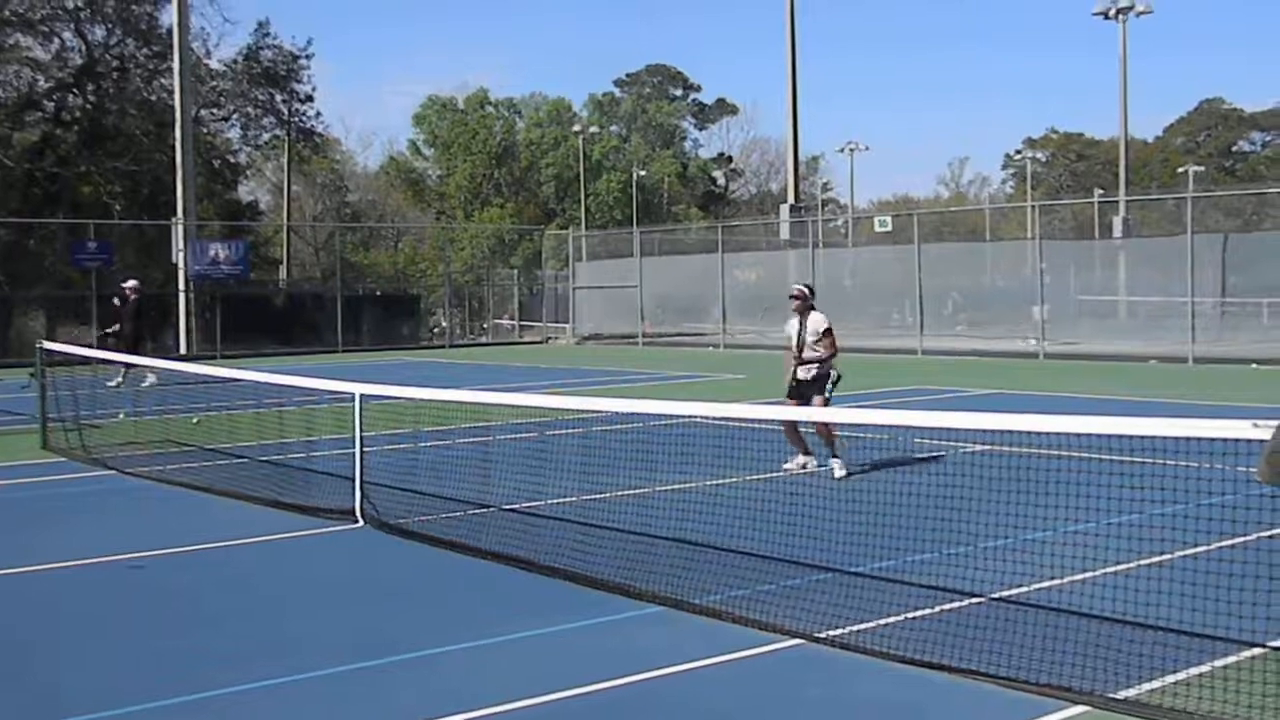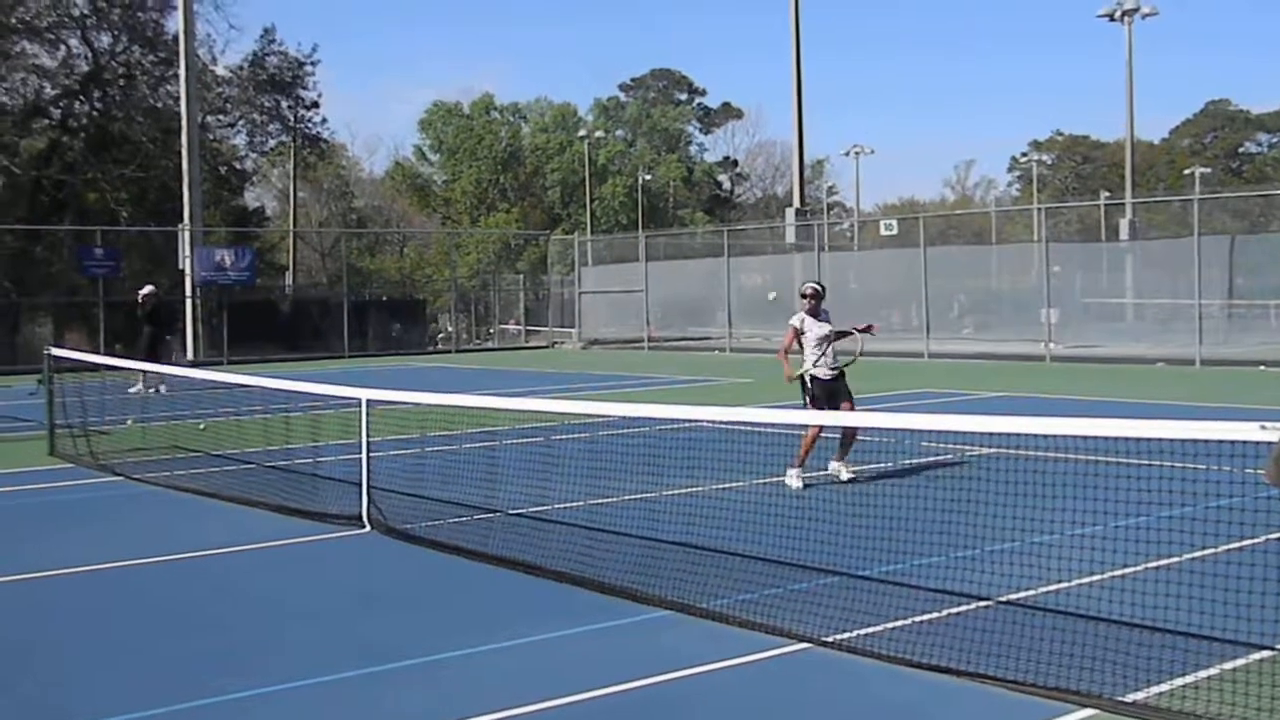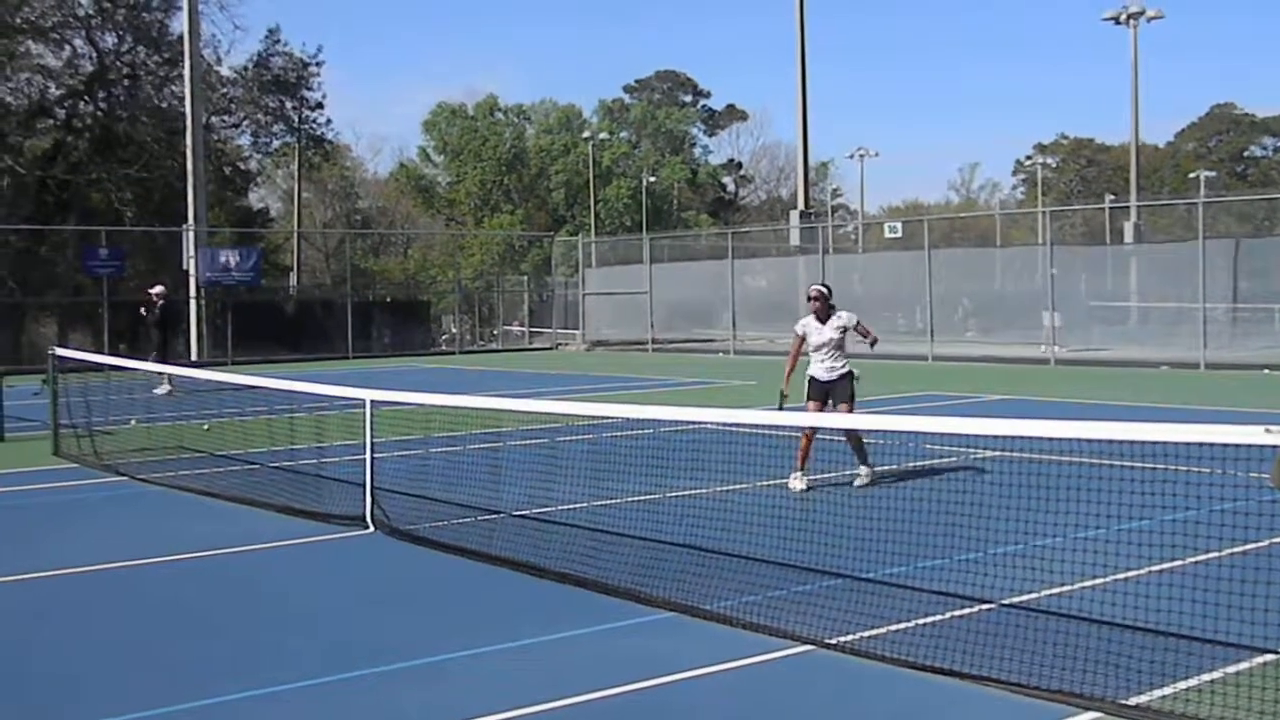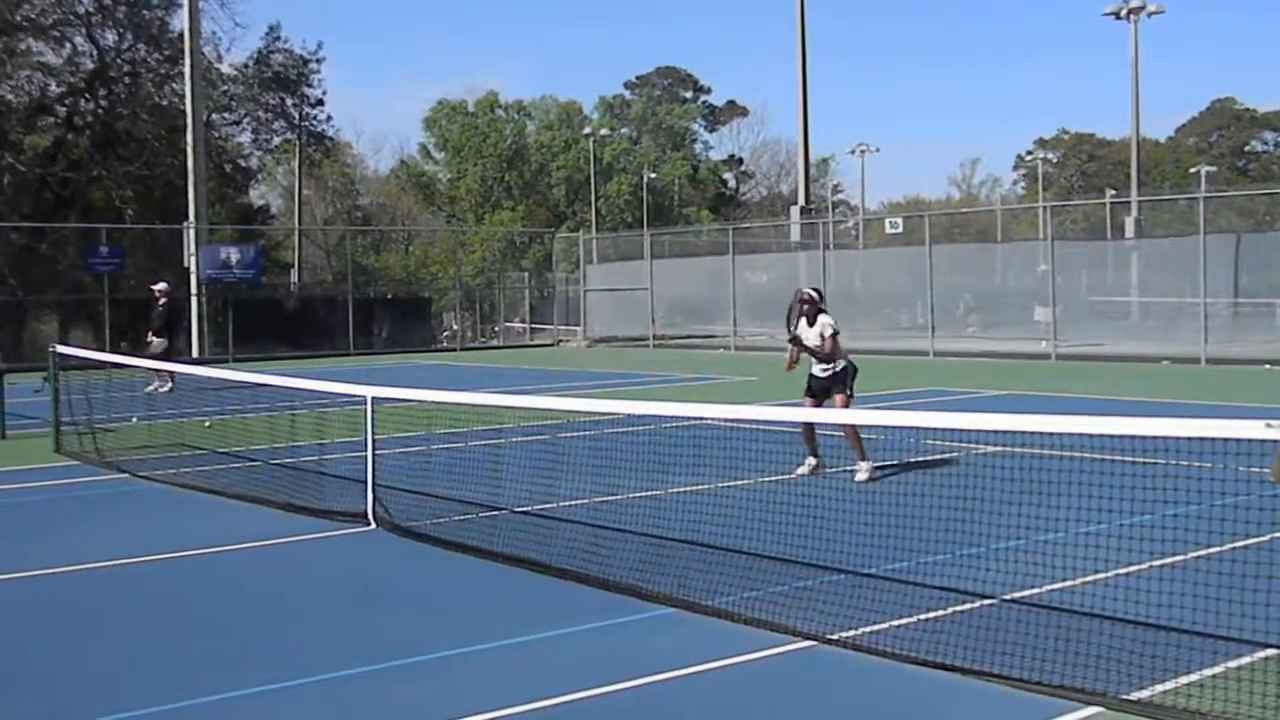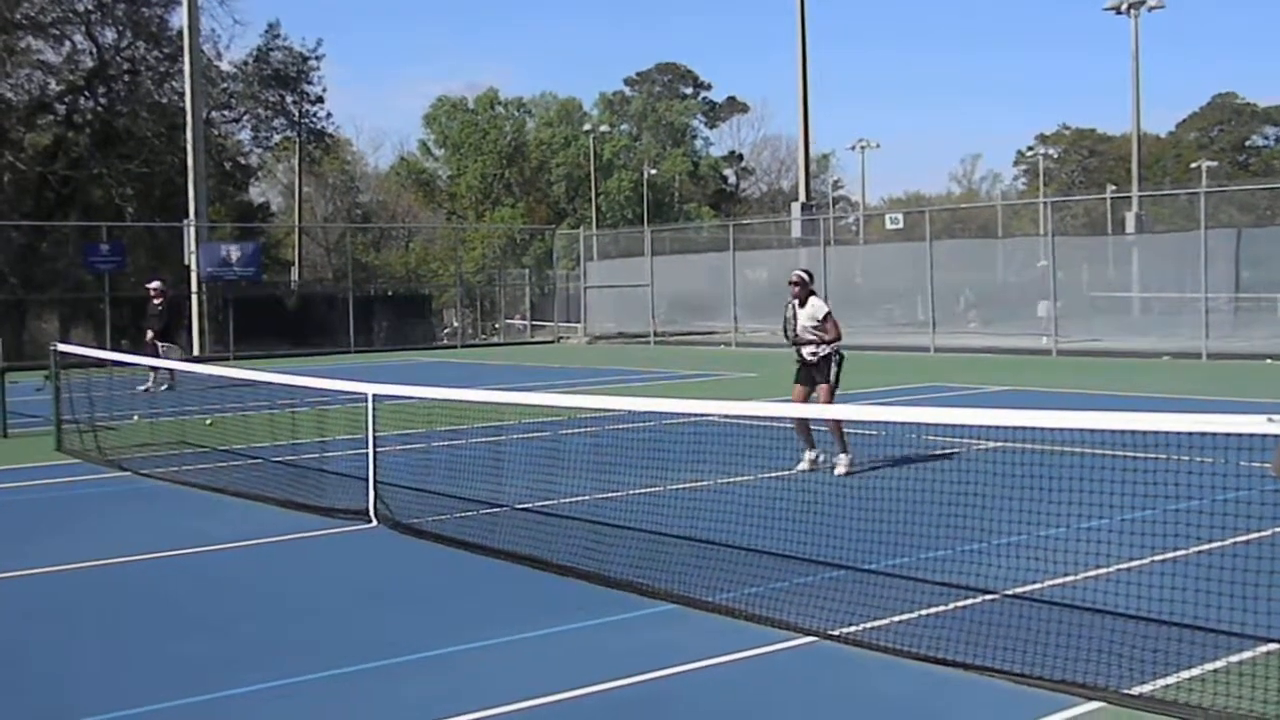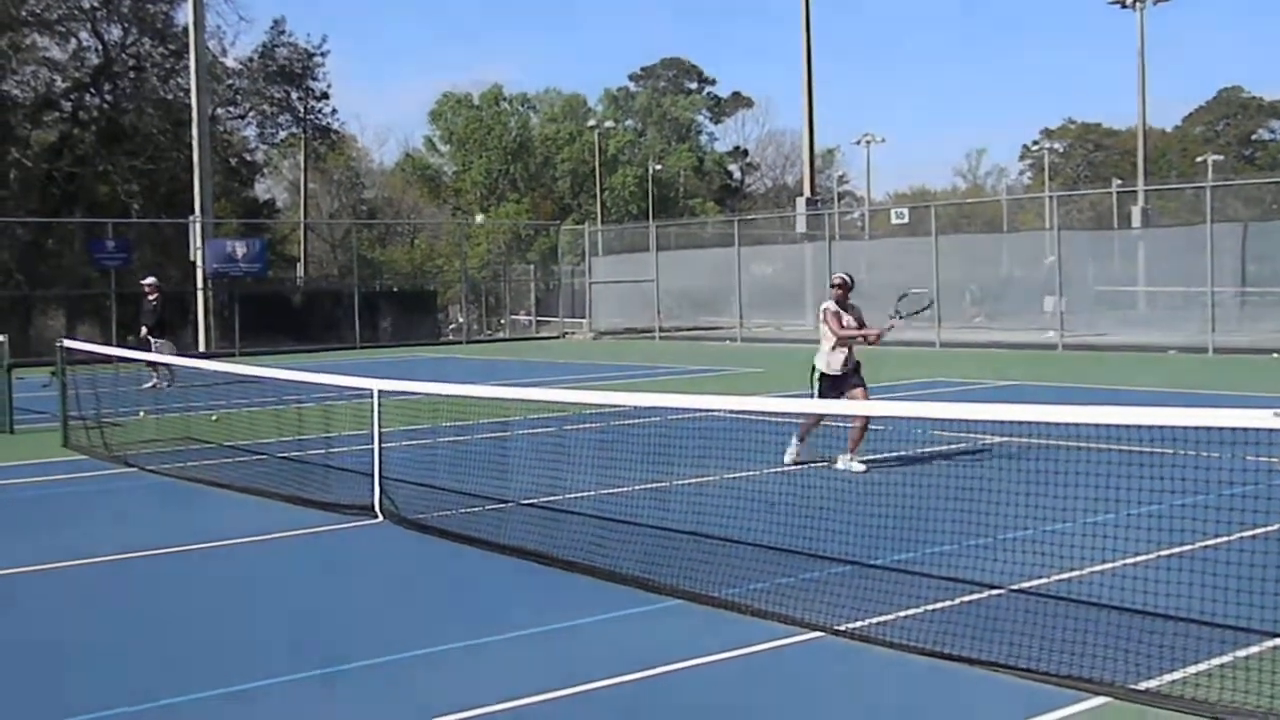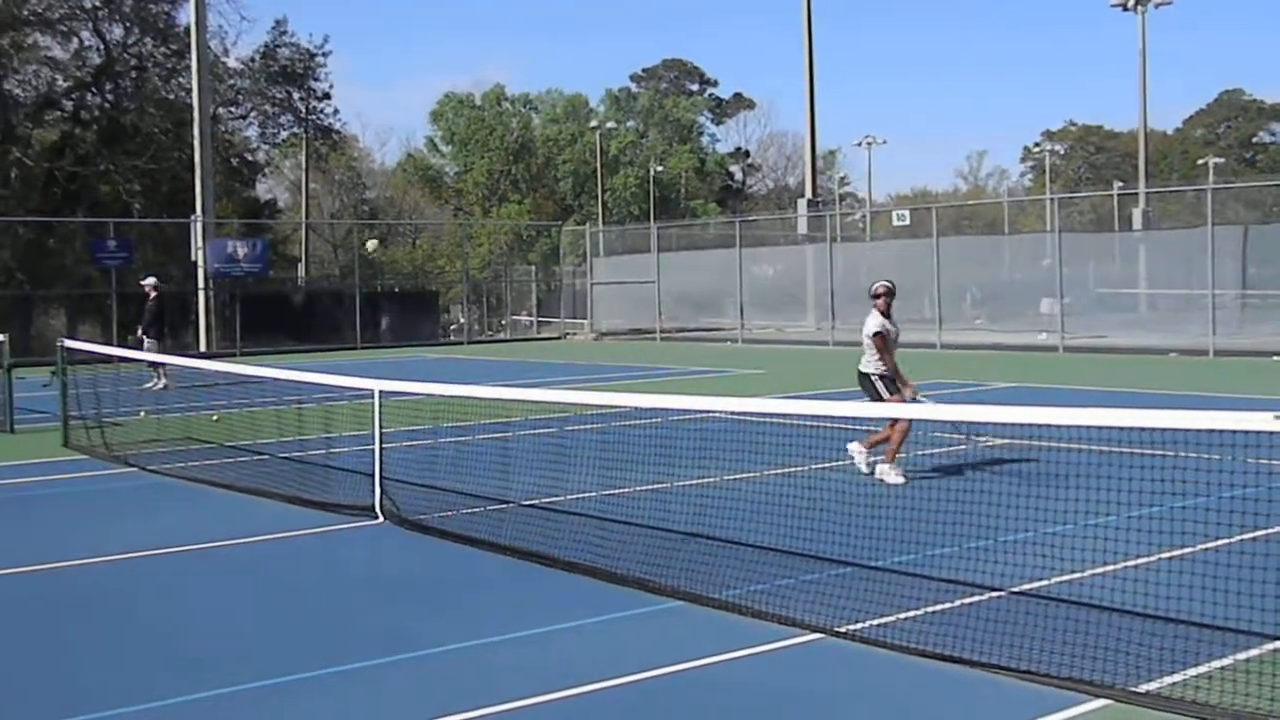
dt=0.5s
person 1, frame 1
left shoulder: (820, 320)
right shoulder: (792, 324)
left elbow: (832, 351)
left wrist: (808, 359)
right wrist: (791, 372)
left hip: (823, 376)
right hip: (802, 378)
left knee: (818, 421)
right knee: (788, 422)
left ankle: (835, 459)
right ankle: (806, 457)
person 1, frame 2
left shoulder: (824, 315)
right shoulder: (799, 321)
right elbow: (783, 351)
left wrist: (858, 331)
right wrist: (788, 369)
left hip: (835, 376)
right hip: (814, 379)
left knee: (851, 425)
right knee: (816, 427)
left ankle: (838, 463)
right ankle: (794, 471)
person 1, frame 3
left shoulder: (843, 317)
right shoulder: (804, 324)
left elbow: (871, 336)
right elbow: (794, 354)
left wrist: (871, 339)
right wrist: (786, 382)
left hip: (841, 377)
right hip: (817, 379)
right knee: (809, 428)
left ankle: (865, 467)
right ankle: (798, 474)
person 1, frame 4
left shoulder: (826, 323)
right shoulder: (801, 323)
left elbow: (829, 357)
right elbow: (796, 349)
left wrist: (804, 347)
right wrist: (792, 360)
left hip: (839, 372)
right hip: (817, 375)
left ankle: (864, 463)
right ankle: (813, 460)
person 1, frame 5
left shoulder: (818, 306)
right shoulder: (792, 306)
left elbow: (836, 335)
left wrist: (811, 341)
right wrist: (797, 342)
left hip: (826, 359)
right hip: (806, 360)
left ankle: (843, 455)
right ankle: (812, 453)
person 1, frame 6
left shoulder: (855, 311)
right shoulder: (828, 308)
left elbow: (868, 339)
right elbow: (838, 332)
left wrist: (874, 336)
right wrist: (868, 331)
left hip: (849, 370)
right hip: (826, 371)
right knee: (816, 418)
left ankle: (848, 457)
right ankle: (798, 443)
person 1, frame 7
left shoulder: (886, 316)
right shoulder: (876, 324)
right elbow: (887, 359)
right wrist: (906, 385)
left hip: (885, 375)
right hip: (873, 376)
left knee: (897, 425)
right knee: (905, 419)
left ankle: (861, 447)
right ankle: (886, 466)
